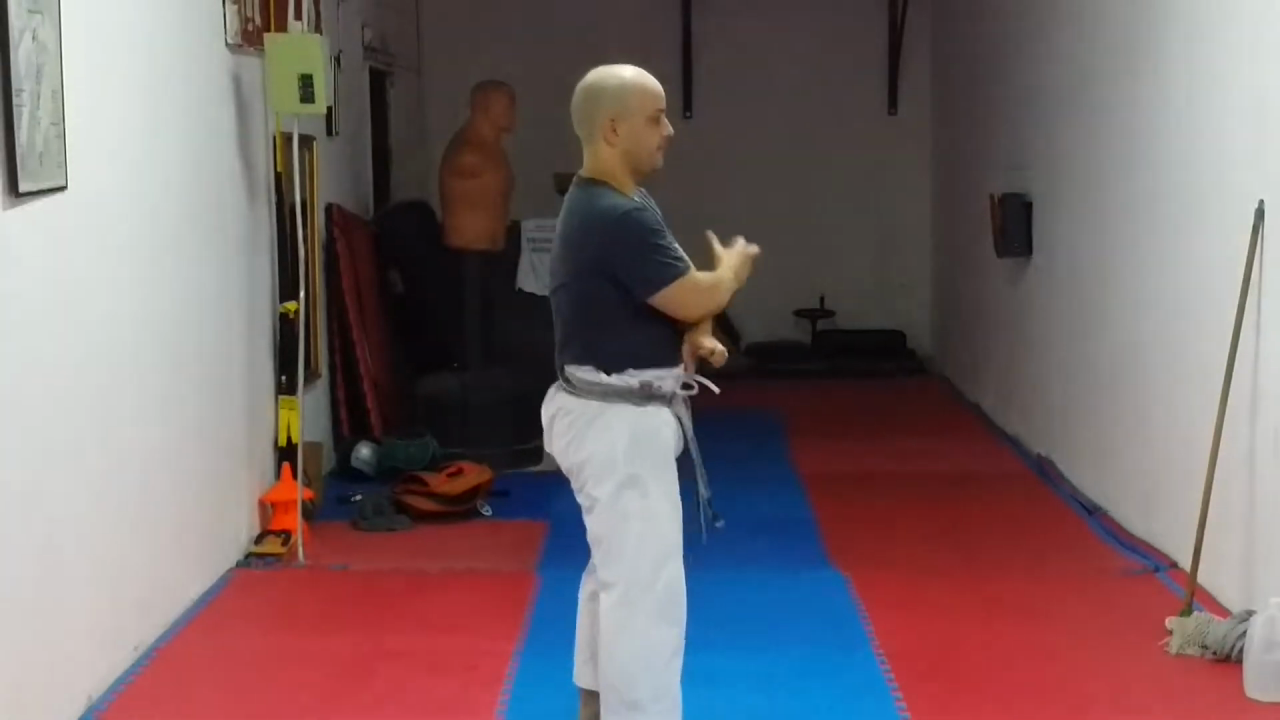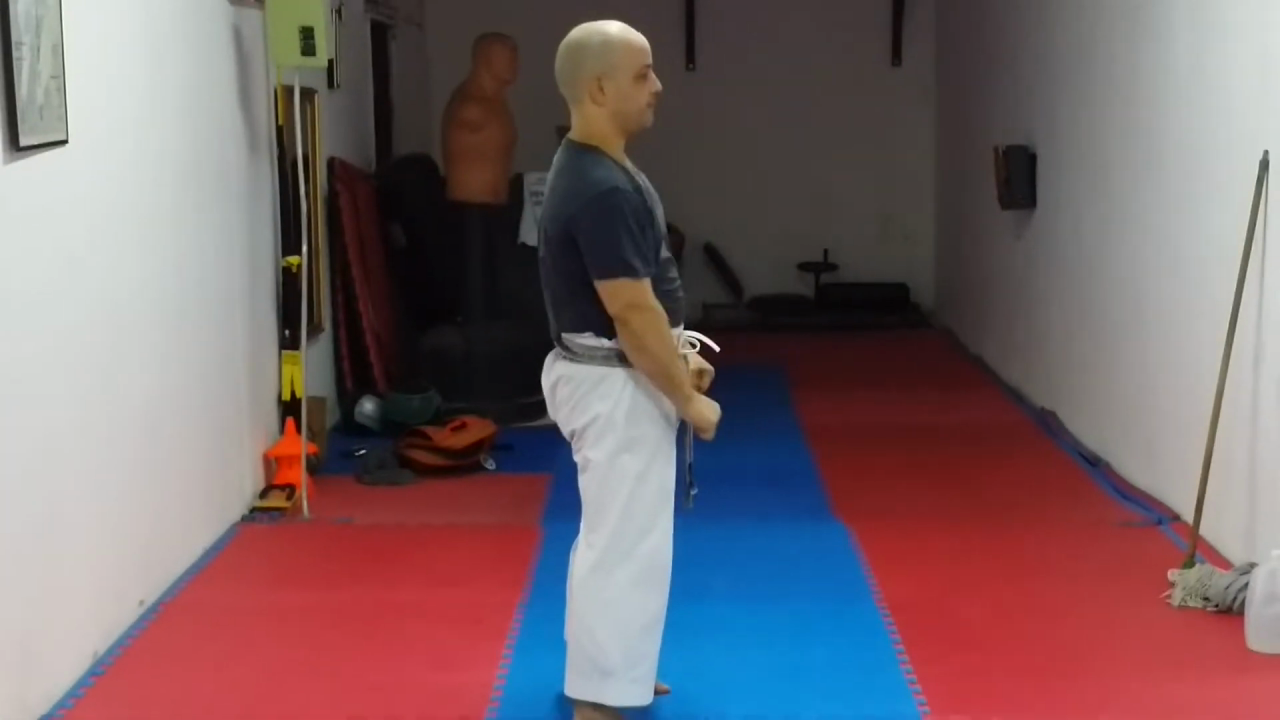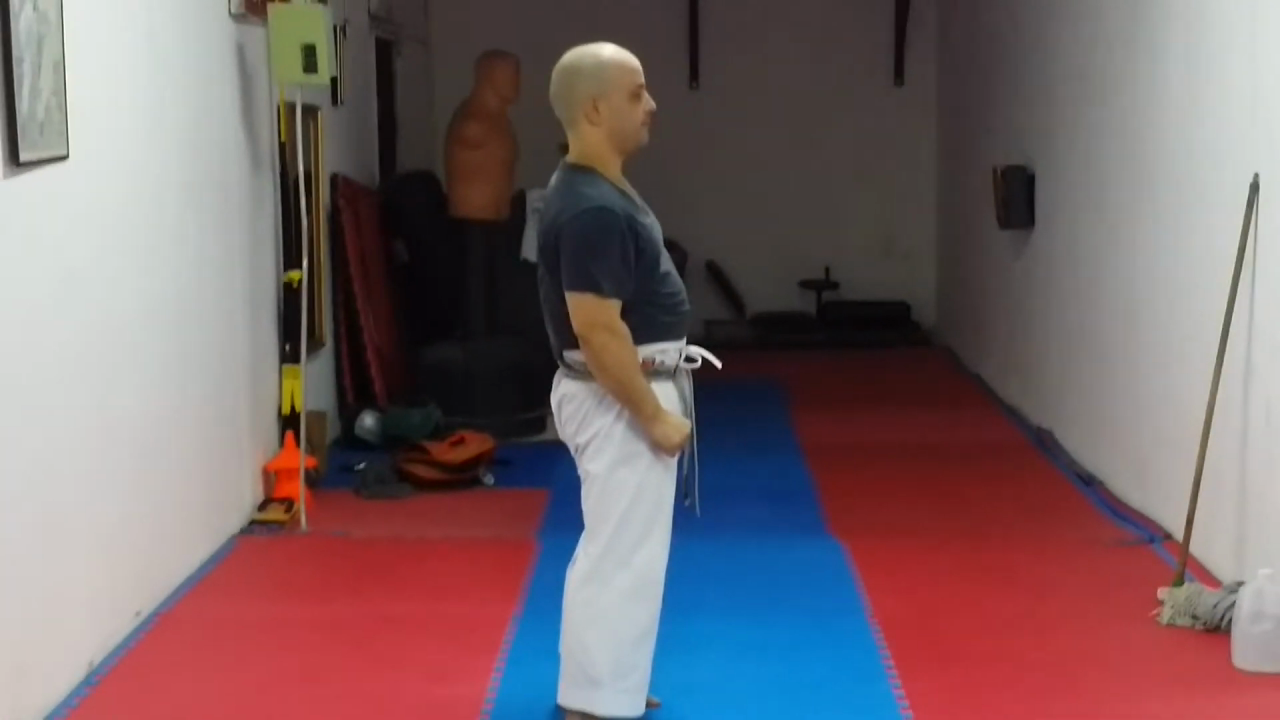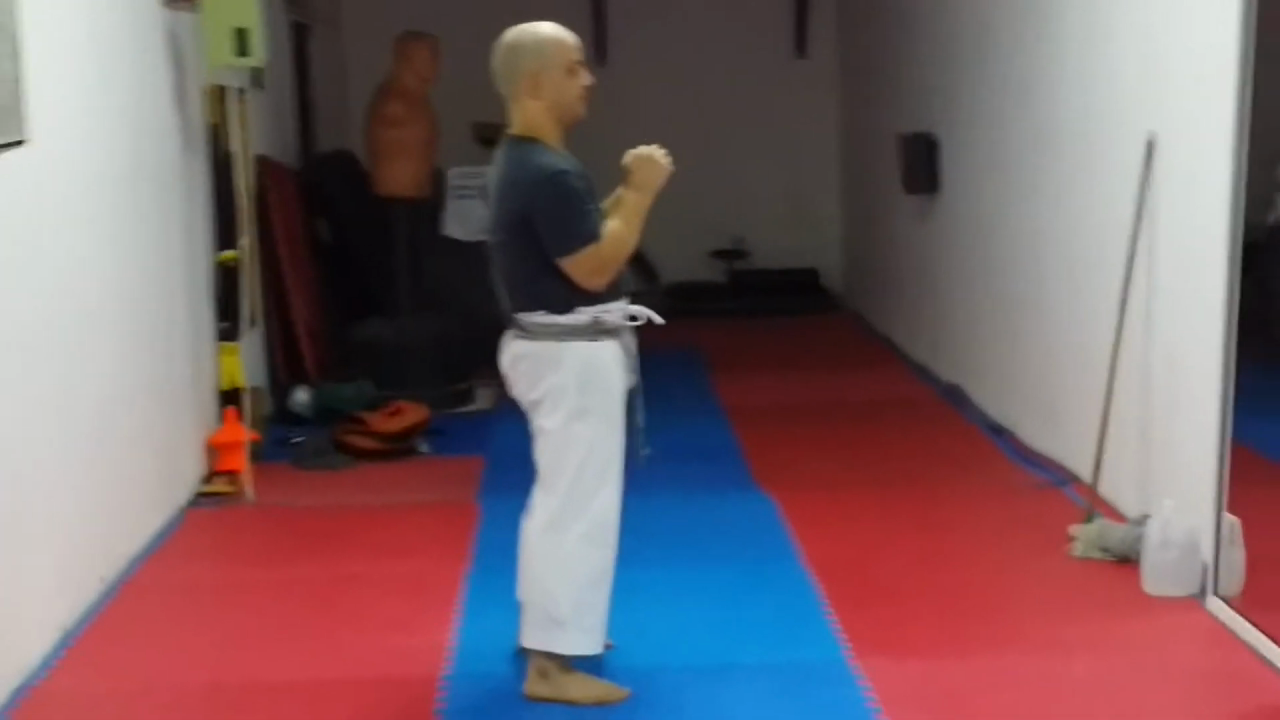
dt=1s
person 1, frame 1
left shoulder: (607, 205)
right shoulder: (614, 217)
left elbow: (673, 296)
right elbow: (695, 298)
left wrist: (697, 335)
right wrist: (733, 267)
left hip: (614, 413)
right hip: (618, 420)
left knee: (619, 567)
right knee: (646, 578)
person 1, frame 2
left shoulder: (593, 169)
right shoulder: (600, 189)
right elbow: (632, 311)
left wrist: (679, 358)
right wrist: (688, 399)
left hip: (612, 377)
right hip: (615, 385)
left knee: (620, 534)
right knee: (625, 542)
person 1, frame 3
left shoulder: (597, 191)
right shoulder: (591, 208)
right elbow: (597, 330)
left wrist: (655, 403)
right wrist: (655, 417)
left hip: (627, 394)
right hip: (621, 403)
left knee: (621, 548)
right knee: (621, 554)
person 1, frame 4
left shoulder: (527, 160)
right shoulder: (545, 173)
left elbow: (584, 238)
right elbow: (596, 266)
left wrist: (629, 191)
right wrist: (642, 193)
left hip: (560, 348)
right hip: (573, 356)
left knee: (563, 496)
right knee: (578, 502)
left ankle: (551, 630)
right ankle: (553, 661)
person 2, frame 1
left shoulder: (493, 148)
right shoulder: (467, 151)
left hip: (488, 255)
right hip: (469, 258)
left knee: (484, 327)
right knee: (471, 329)
left ankle: (480, 373)
right ankle: (472, 374)
person 2, frame 2
left shoulder: (496, 101)
right shoulder: (469, 105)
left hip: (492, 211)
right hip: (471, 214)
left knee: (490, 285)
right knee: (475, 286)
person 2, frame 3
left shoulder: (498, 118)
right shoulder: (472, 122)
left hip: (493, 226)
right hip: (474, 229)
left knee: (492, 303)
right knee: (477, 303)
person 2, frame 4
left shoulder: (416, 98)
right shoulder: (393, 101)
left hip: (417, 202)
right hip: (399, 205)
left knee: (416, 276)
right knee: (403, 276)
